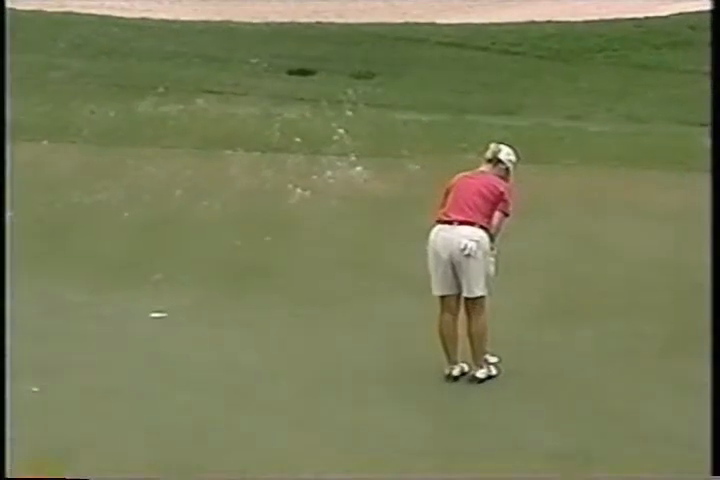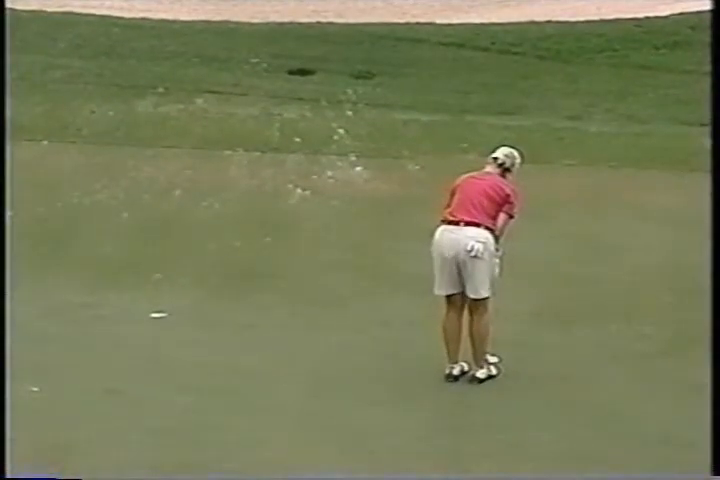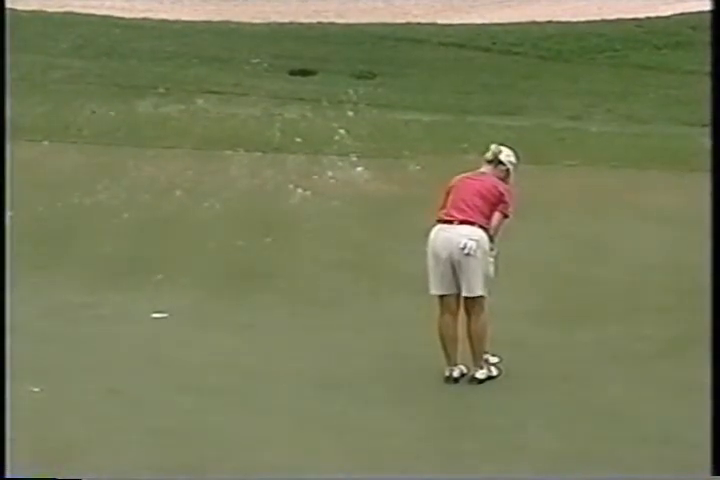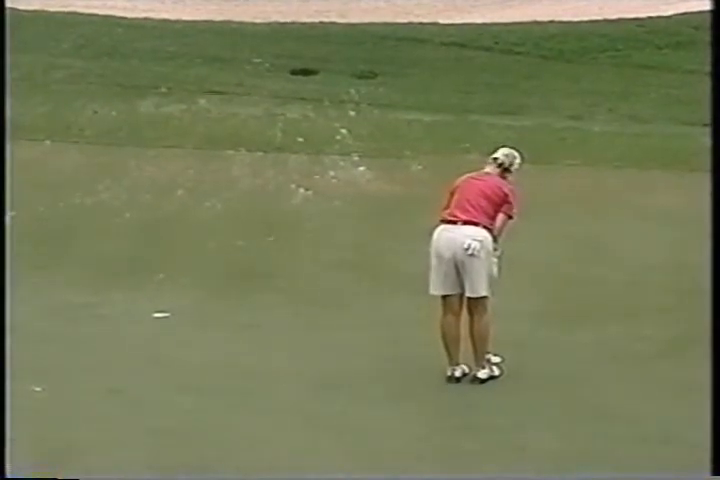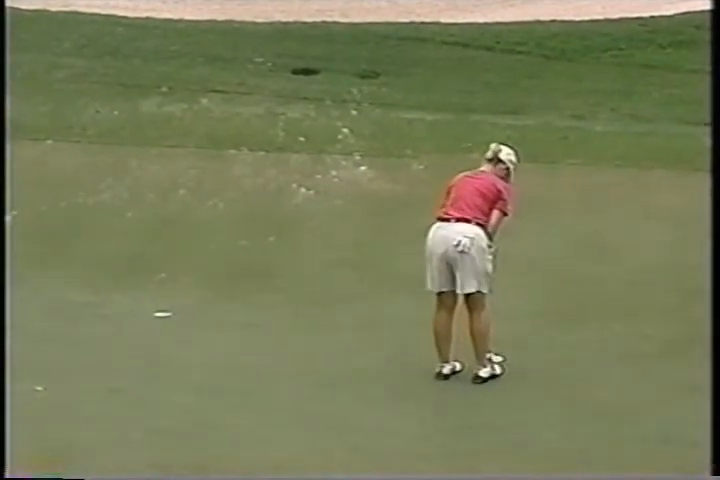
dt=1s
person 1, frame 1
left shoulder: (457, 179)
right shoulder: (502, 187)
right elbow: (495, 226)
right wrist: (488, 248)
left hip: (440, 235)
right hip: (471, 238)
left knee: (448, 308)
right knee: (476, 309)
left ankle: (453, 366)
right ankle: (480, 367)
person 1, frame 2
left shoulder: (462, 180)
right shoulder: (508, 190)
right elbow: (498, 229)
right wrist: (493, 249)
left hip: (445, 236)
right hip: (476, 239)
left knee: (453, 307)
right knee: (478, 309)
left ankle: (453, 365)
right ankle: (480, 367)
person 1, frame 3
left shoulder: (458, 180)
right shoulder: (502, 189)
right elbow: (493, 228)
right wrist: (488, 249)
left hip: (440, 235)
right hip: (470, 238)
left knee: (447, 309)
right knee: (475, 310)
left ankle: (452, 368)
right ankle: (480, 368)
person 1, frame 4
left shoulder: (462, 181)
right shoulder: (506, 190)
right elbow: (497, 228)
right wrist: (492, 249)
left hip: (444, 235)
right hip: (474, 238)
left knee: (450, 309)
right knee: (478, 310)
left ankle: (454, 368)
right ankle: (482, 368)
person 1, frame 5
left shoulder: (459, 179)
right shoulder: (501, 187)
right elbow: (492, 225)
right wrist: (487, 248)
left hip: (438, 233)
right hip: (468, 236)
left knee: (444, 305)
right knee: (477, 307)
left ankle: (444, 364)
right ankle: (483, 366)
